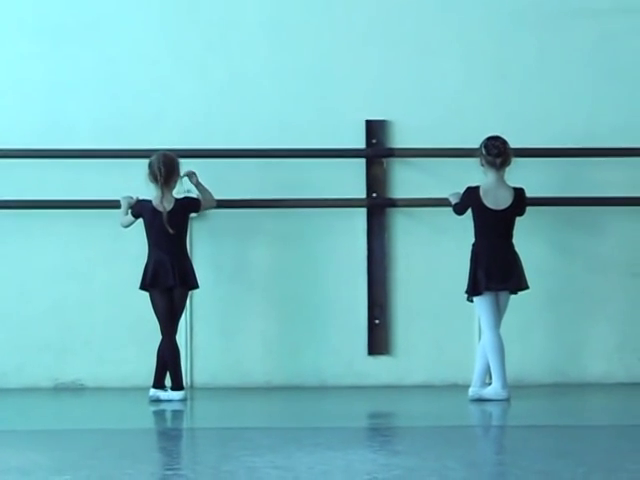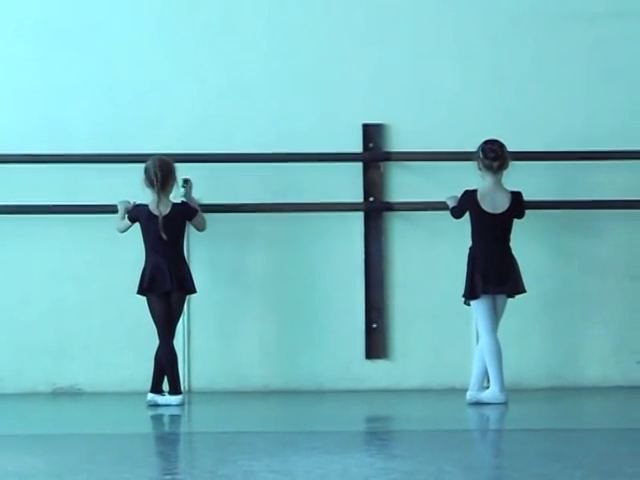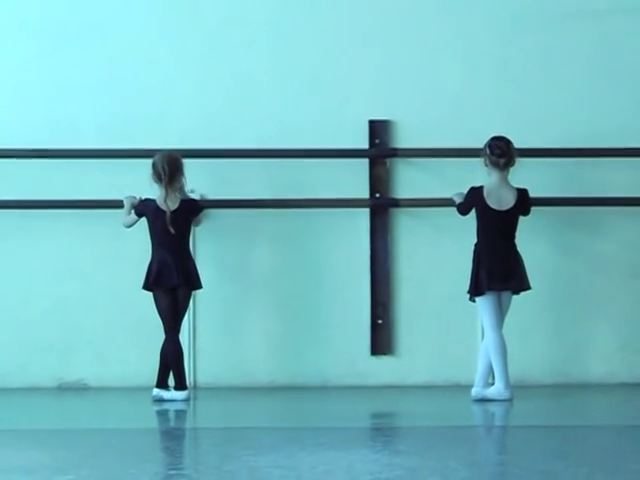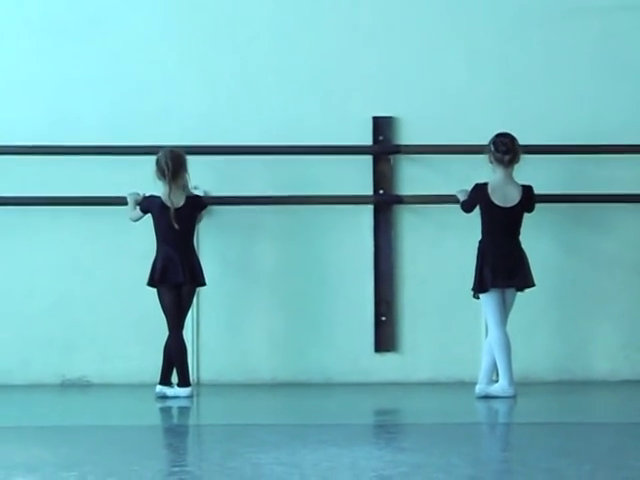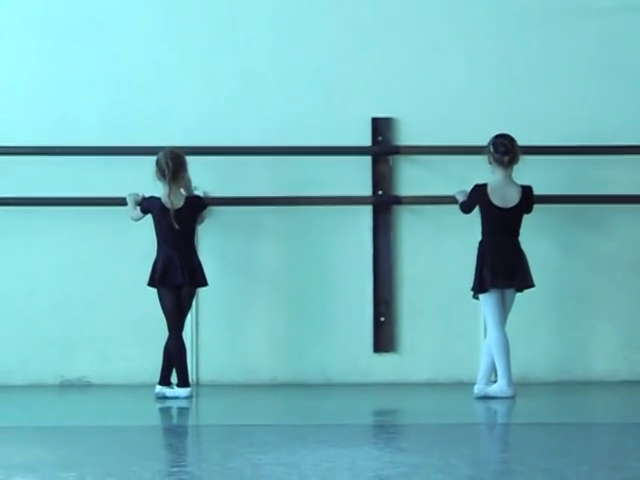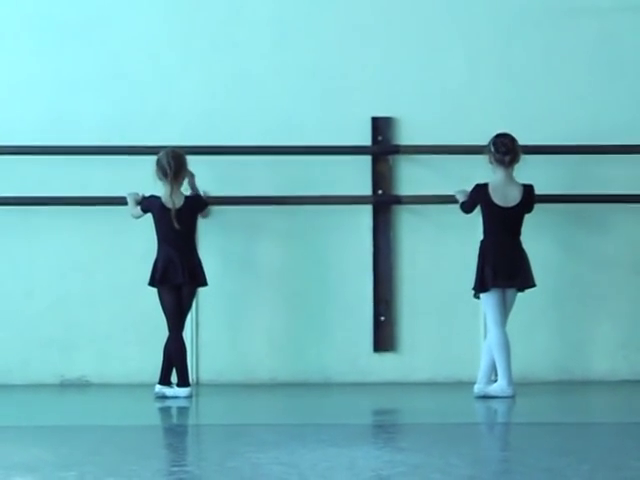
dt=0.2s
person 1, frame 1
left shoulder: (473, 194)
right shoulder: (517, 195)
left elbow: (459, 210)
left wrist: (454, 199)
left hip: (483, 265)
right hip: (506, 265)
left knee: (489, 328)
right knee: (490, 328)
left ankle: (500, 385)
right ankle: (478, 385)
person 1, frame 2
left shoulder: (471, 197)
right shoulder: (515, 199)
left elbow: (456, 213)
left wrist: (451, 202)
left hip: (480, 268)
right hip: (503, 269)
left knee: (486, 332)
right knee: (487, 332)
left ankle: (497, 389)
right ankle: (475, 388)
person 1, frame 3
left shoulder: (477, 194)
right shoulder: (521, 196)
left elbow: (463, 209)
left wrist: (458, 199)
left hip: (485, 265)
right hip: (508, 265)
left knee: (491, 328)
right knee: (493, 328)
left ankle: (502, 386)
right ankle: (480, 385)
person 1, frame 4
left shoulder: (481, 191)
right shoulder: (526, 193)
left elbow: (467, 207)
left wrist: (462, 196)
left hip: (489, 262)
right hip: (513, 263)
left knee: (495, 325)
right knee: (496, 326)
left ankle: (506, 383)
right ankle: (484, 382)
person 1, frame 5
left shoulder: (481, 191)
right shoulder: (525, 193)
left elbow: (465, 208)
left wrist: (461, 196)
left hip: (489, 262)
right hip: (512, 263)
left knee: (494, 325)
right knee: (495, 326)
left ankle: (505, 383)
right ankle: (483, 382)
person 1, frame 6
left shoulder: (482, 191)
right shoulder: (526, 192)
left elbow: (466, 208)
left wrist: (461, 196)
left hip: (491, 262)
right hip: (514, 262)
left knee: (495, 325)
right knee: (496, 326)
left ankle: (505, 383)
right ankle: (483, 381)
person 2, frame 1
left shoulder: (143, 207)
right shoulder: (185, 205)
left elbow: (124, 222)
right elbow: (212, 203)
left wrist: (125, 205)
right wrist: (196, 182)
left hip: (157, 273)
right hip: (180, 274)
left knee: (167, 332)
right knee: (169, 332)
left ankle: (177, 388)
right ankle: (158, 387)
person 2, frame 2
left shoulder: (140, 212)
right shoulder: (183, 210)
left elbow: (120, 227)
right elbow: (202, 226)
left wrist: (122, 210)
right wrist: (189, 196)
left hip: (154, 278)
right hip: (177, 278)
left knee: (165, 337)
right knee: (167, 337)
left ankle: (175, 392)
right ankle: (156, 391)
person 2, frame 3
left shoulder: (147, 206)
right shoulder: (189, 206)
left elbow: (126, 222)
left wrist: (128, 205)
right wrist: (183, 193)
left hip: (160, 273)
right hip: (183, 273)
left knee: (170, 332)
right knee: (173, 332)
left ankle: (180, 387)
right ankle: (161, 386)
person 2, frame 4
left shoulder: (152, 203)
right shoulder: (194, 202)
left elbow: (132, 216)
left wrist: (132, 201)
right wrist: (186, 190)
left hip: (164, 270)
right hip: (188, 270)
left knee: (174, 329)
right knee: (176, 328)
left ankle: (184, 384)
right ankle: (164, 383)
person 2, frame 5
left shoulder: (152, 204)
right shoulder: (194, 203)
left elbow: (134, 215)
left wrist: (132, 201)
right wrist: (189, 190)
left hip: (165, 270)
right hip: (189, 271)
left knee: (174, 329)
right knee: (176, 329)
left ankle: (183, 385)
right ankle: (164, 383)
person 2, frame 6
left shoulder: (153, 203)
right shoulder: (193, 202)
left elbow: (135, 213)
right elbow: (205, 212)
left wrist: (132, 200)
right wrist: (193, 186)
left hip: (165, 270)
right hip: (189, 270)
left knee: (174, 329)
right knee: (176, 329)
left ankle: (183, 384)
right ankle: (164, 383)
